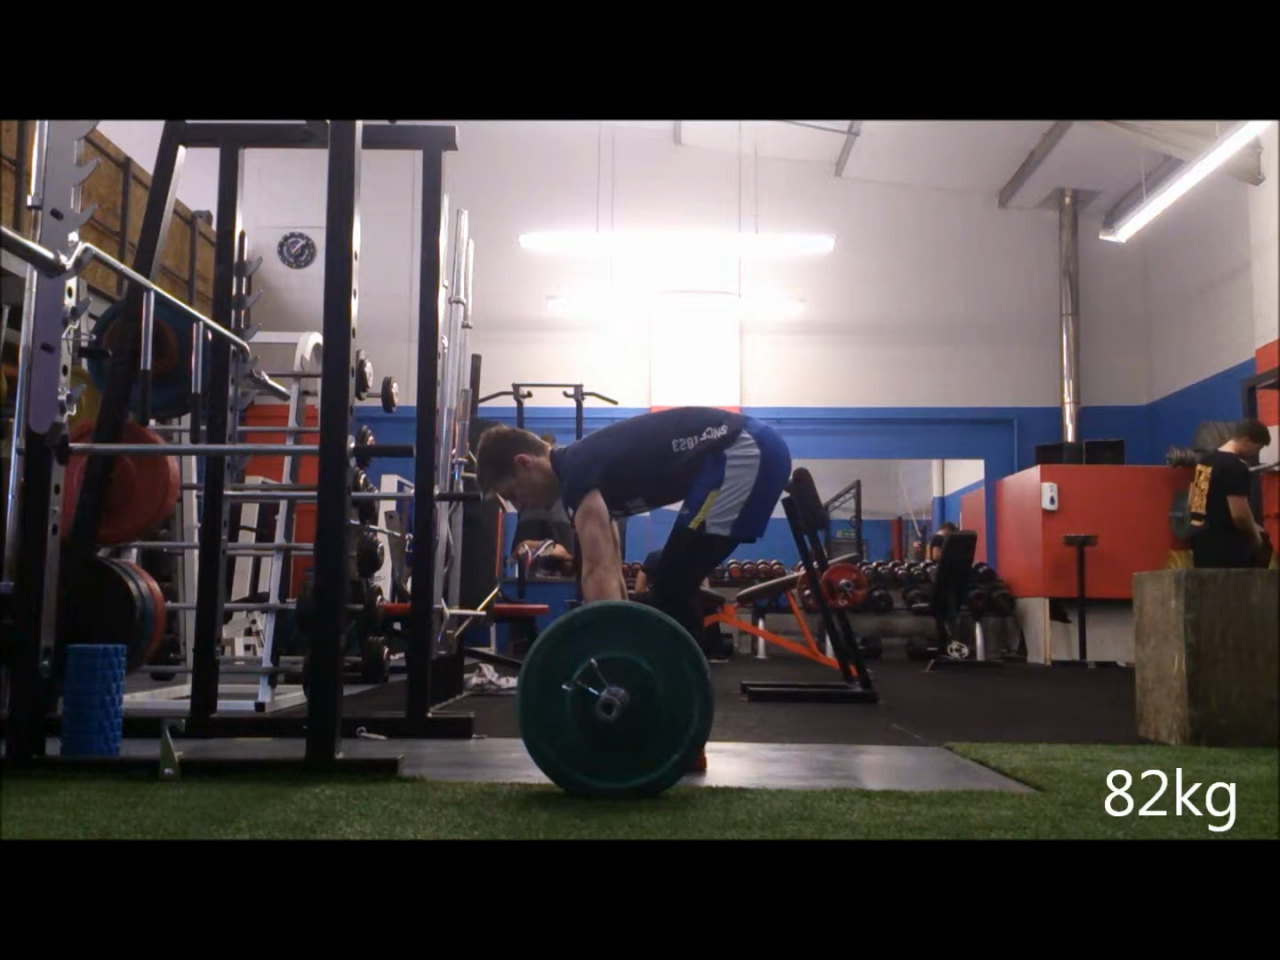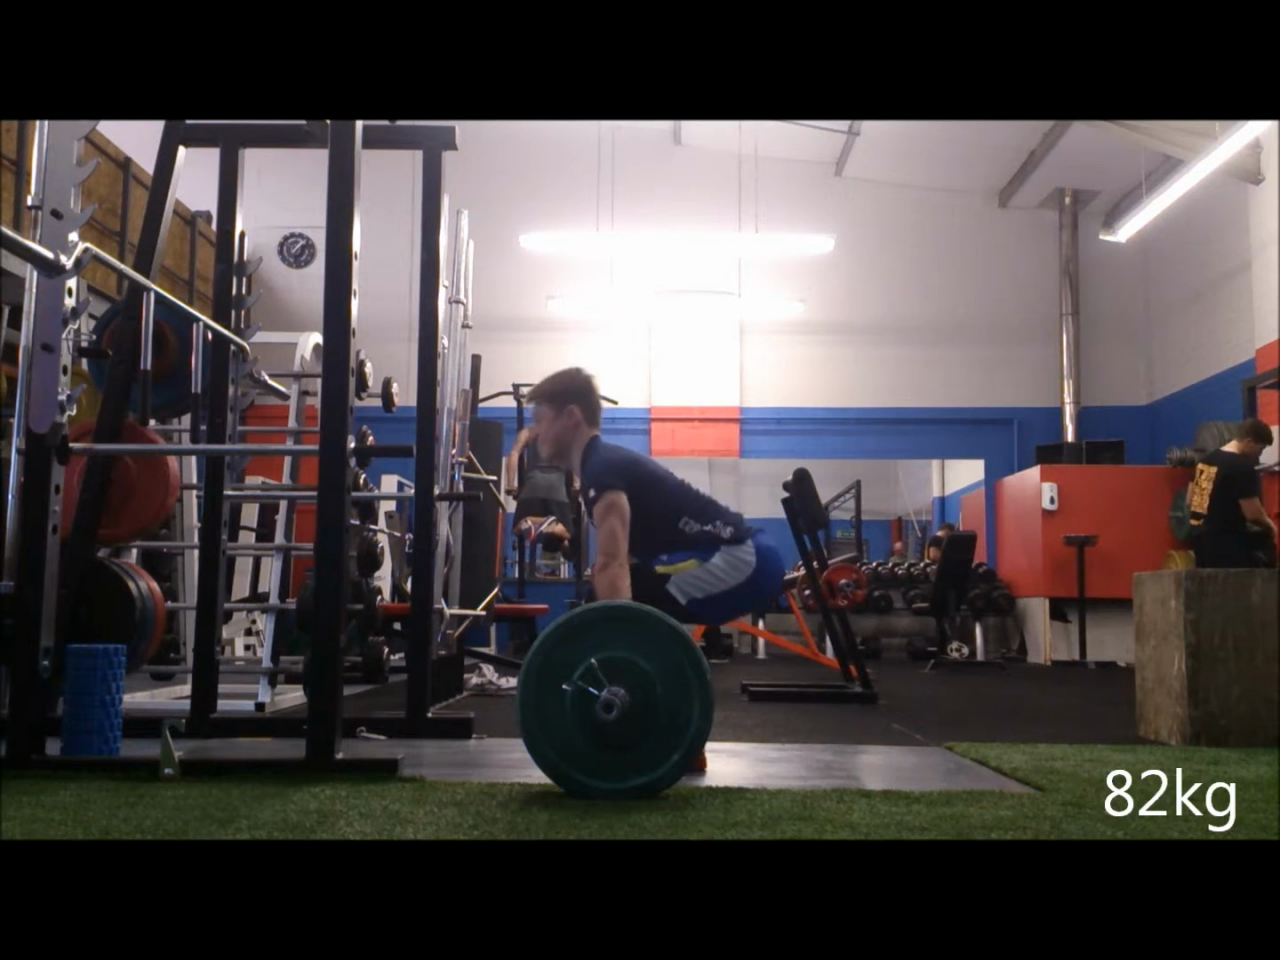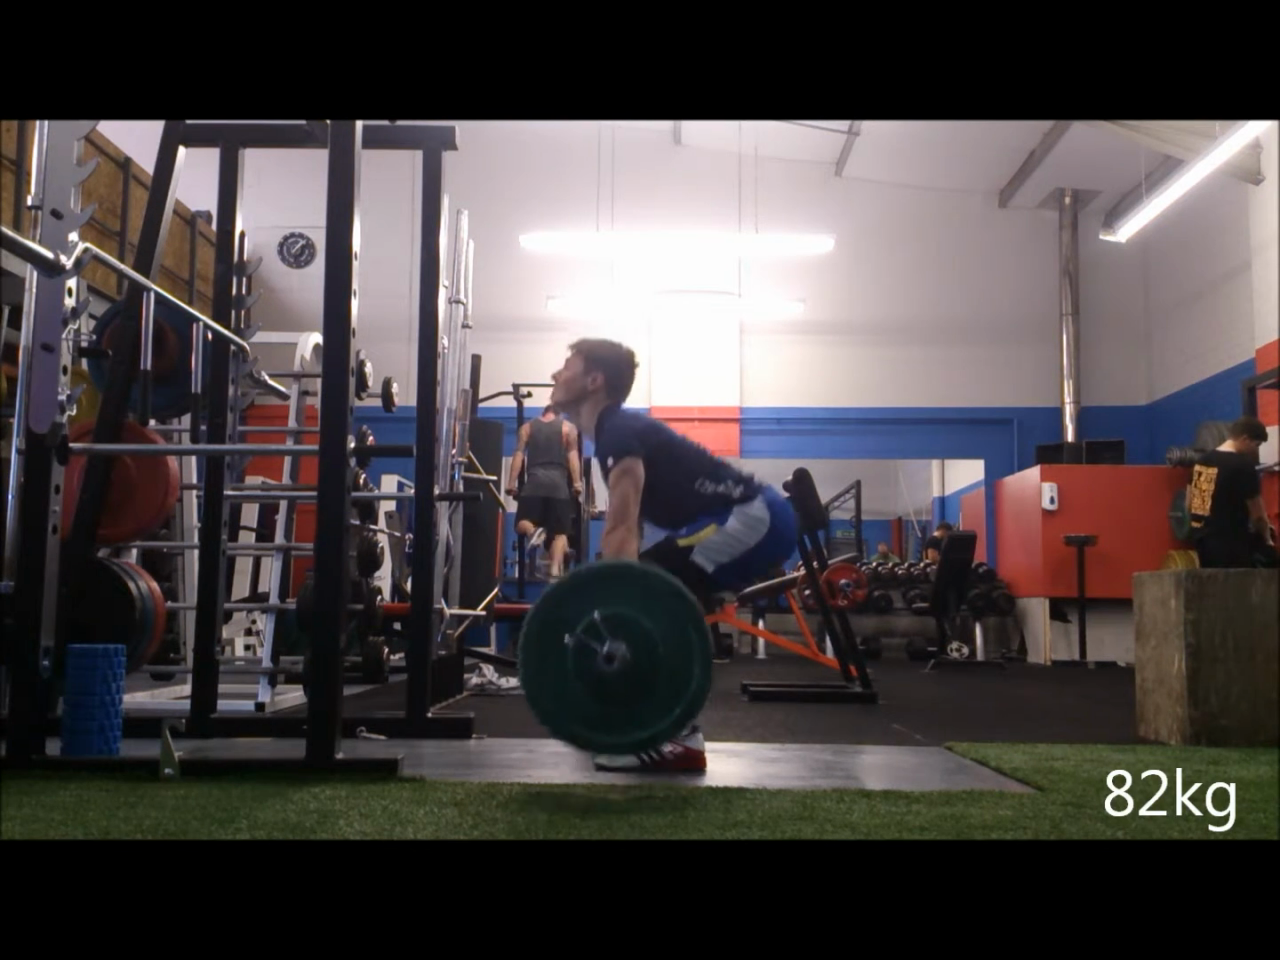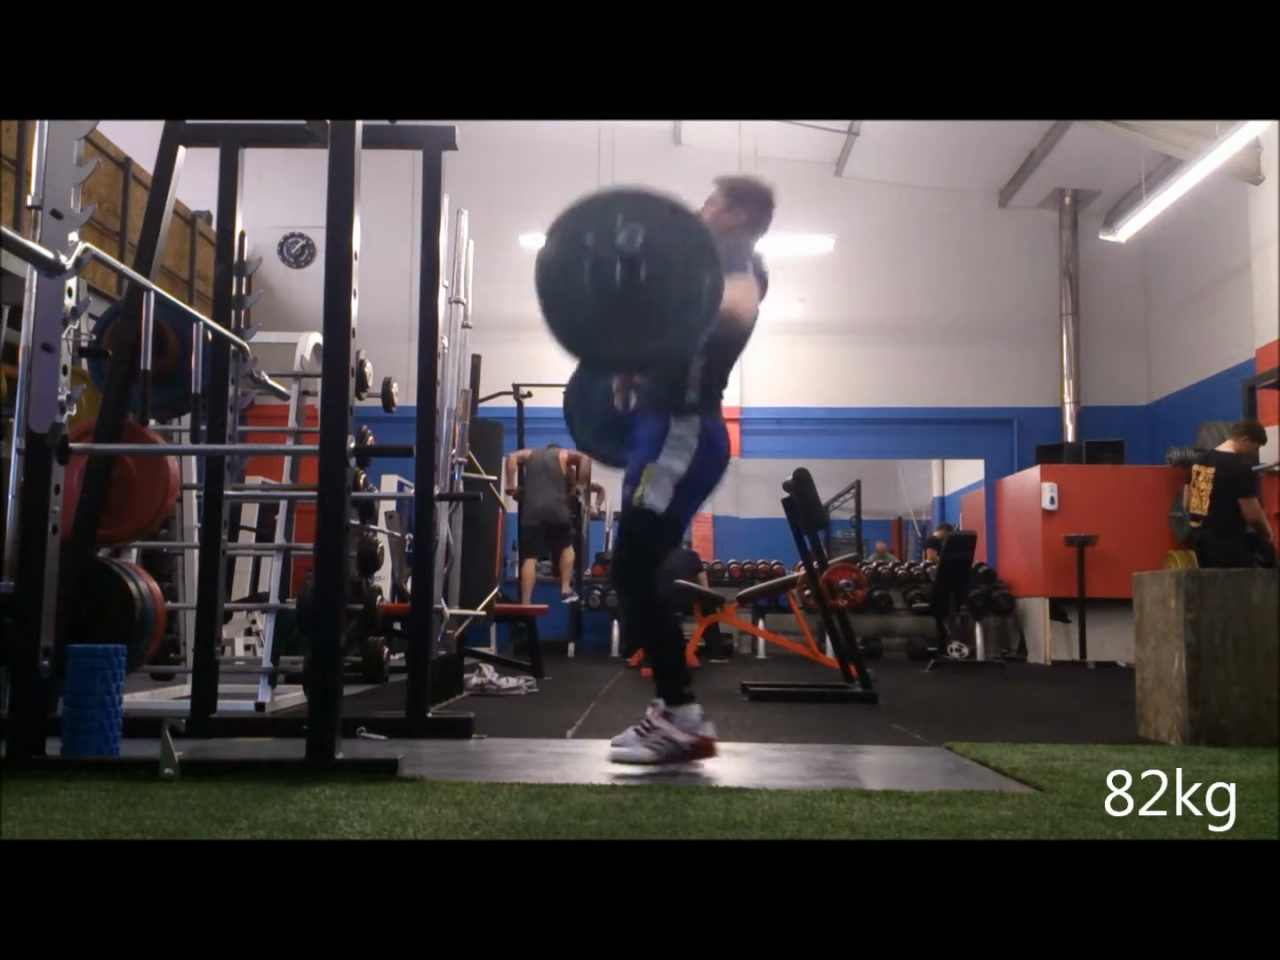
dt=0.7s
person 1, frame 1
left shoulder: (576, 472)
right shoulder: (583, 465)
left elbow: (598, 572)
right elbow: (609, 570)
left hip: (744, 452)
right hip: (751, 451)
left knee: (673, 583)
right knee: (673, 583)
person 1, frame 2
left shoulder: (601, 468)
right shoulder: (607, 464)
left elbow: (612, 567)
right elbow: (617, 563)
left hip: (742, 562)
right hip: (743, 559)
person 1, frame 3
left shoulder: (618, 433)
right shoulder: (620, 431)
left elbow: (621, 532)
right elbow: (623, 530)
left hip: (755, 519)
right hip: (753, 520)
left ankle: (674, 738)
person 1, frame 4
left shoulder: (740, 266)
right shoulder: (718, 268)
left elbow: (736, 313)
right wrist: (635, 381)
left hip: (684, 434)
right hip: (665, 431)
left knee: (634, 571)
right knee: (637, 568)
left ankle: (686, 723)
right ankle: (671, 711)
